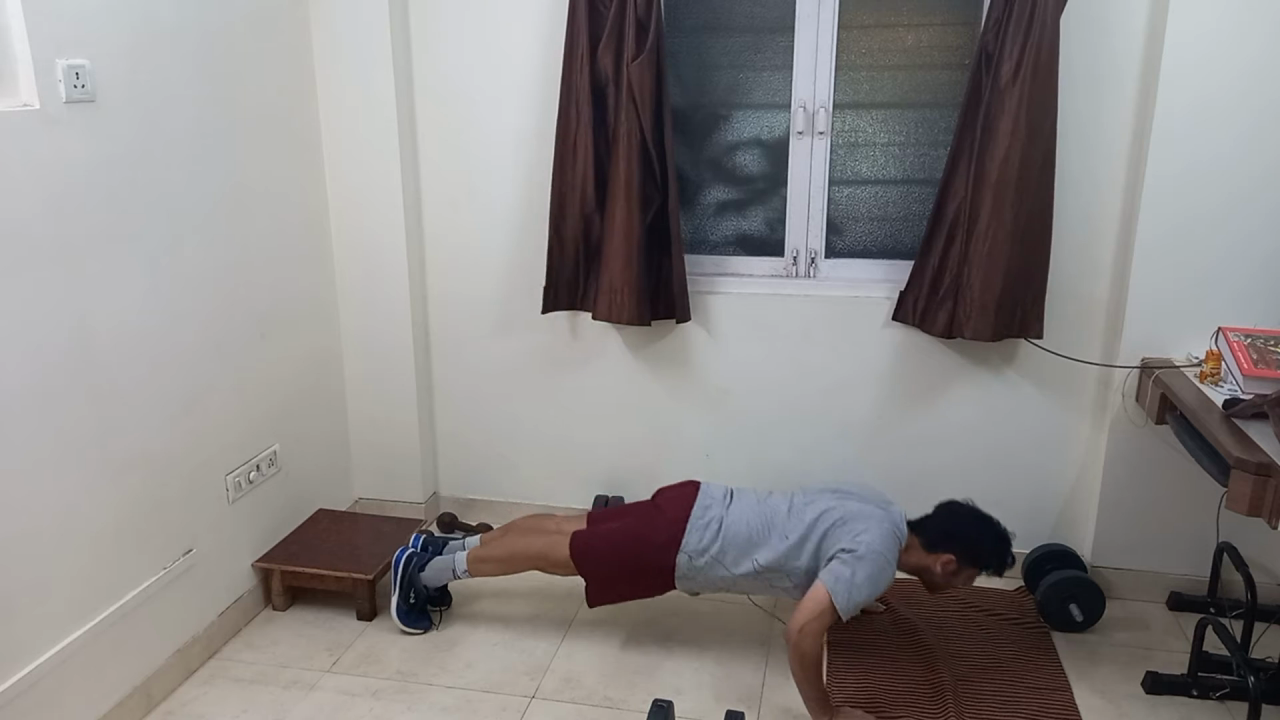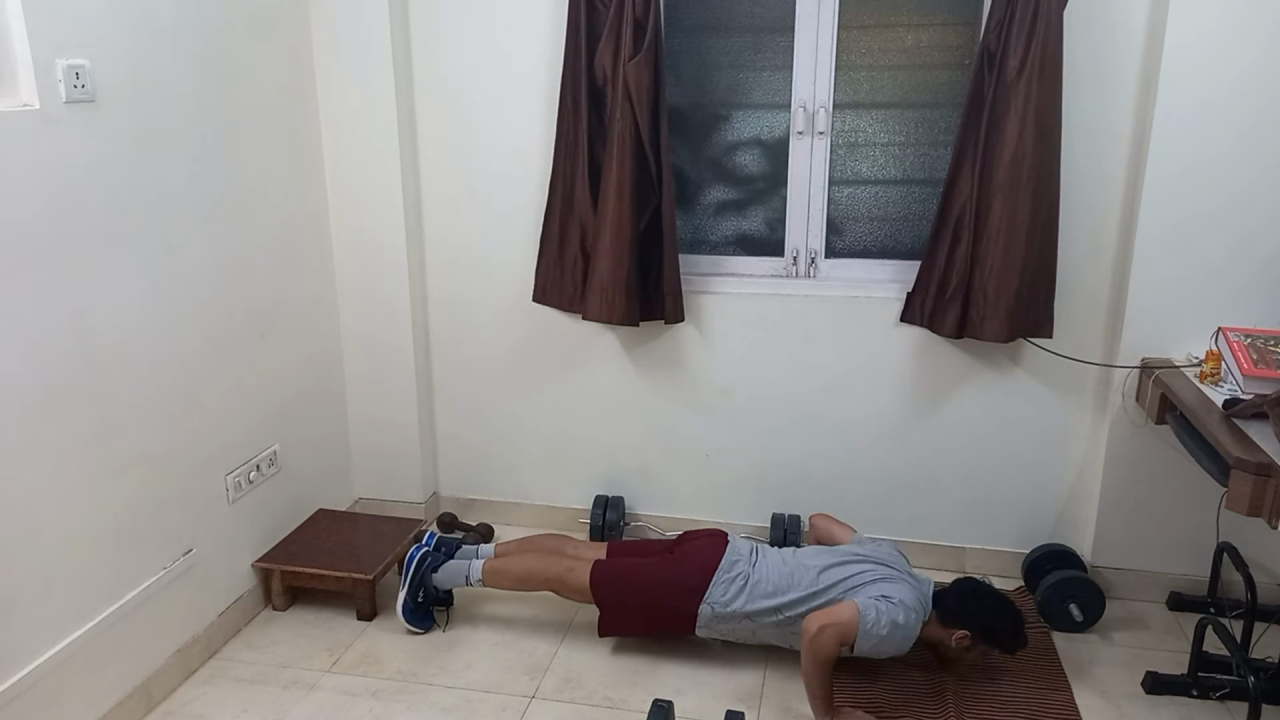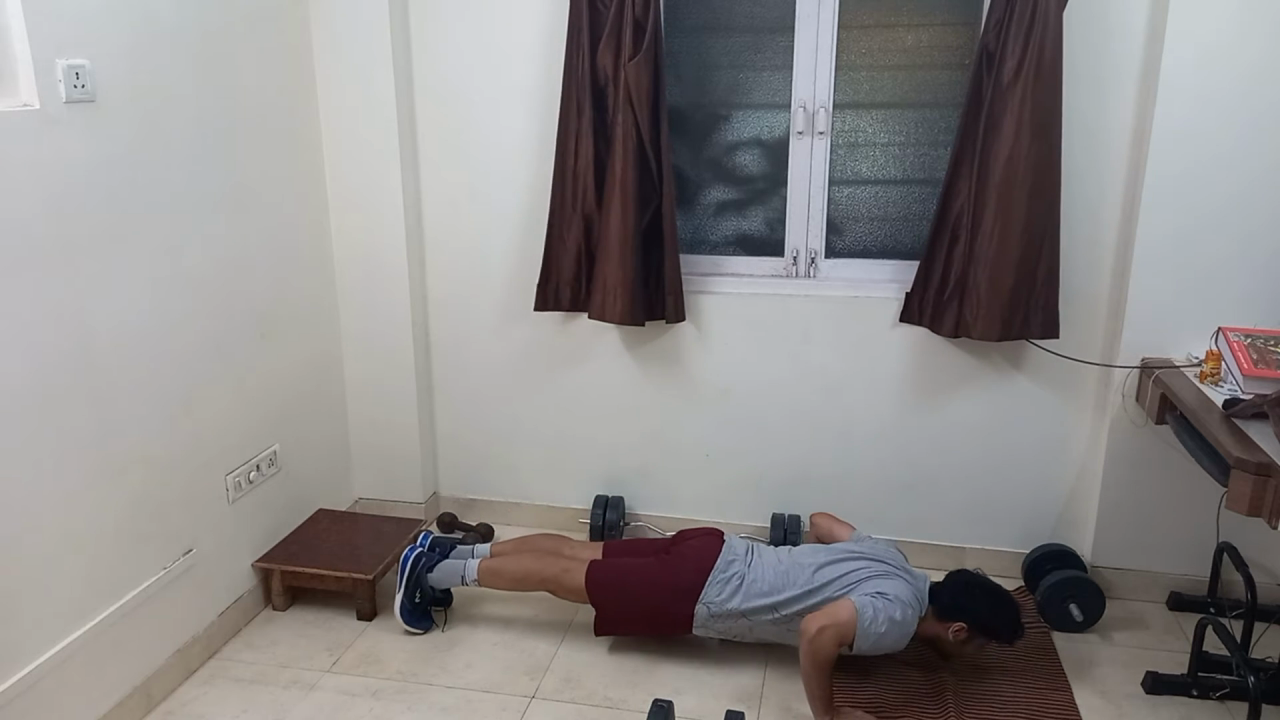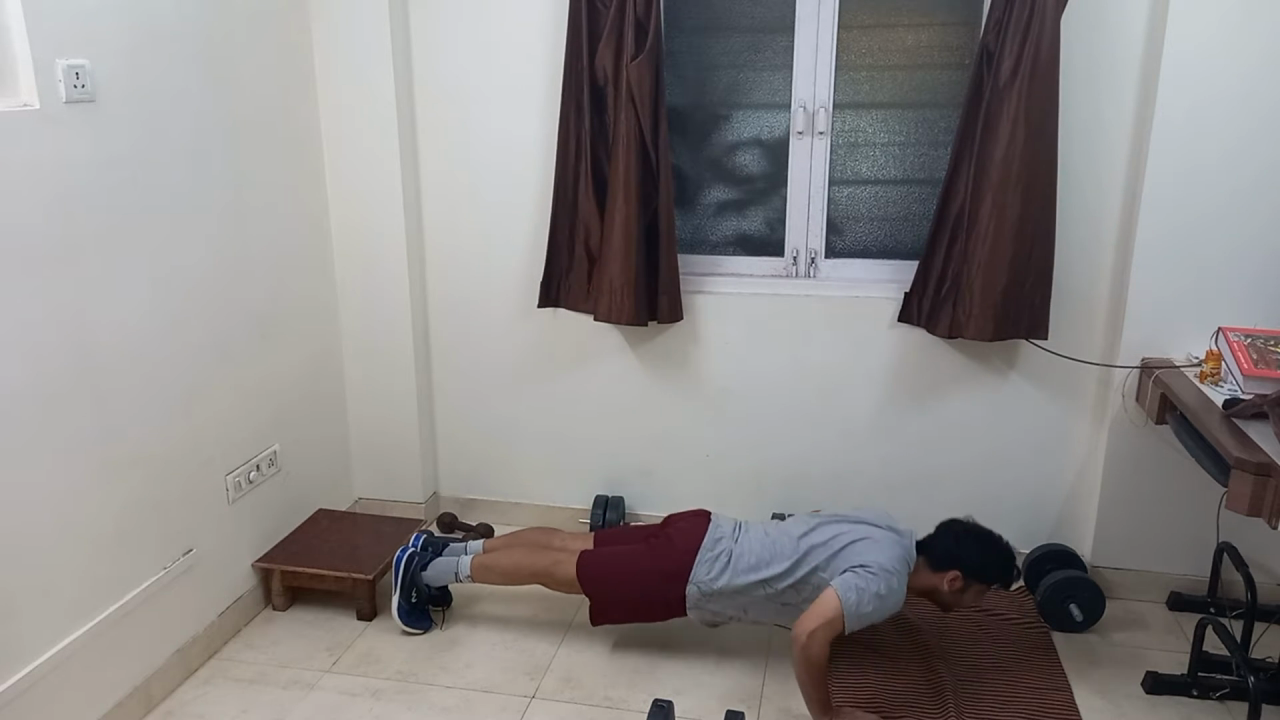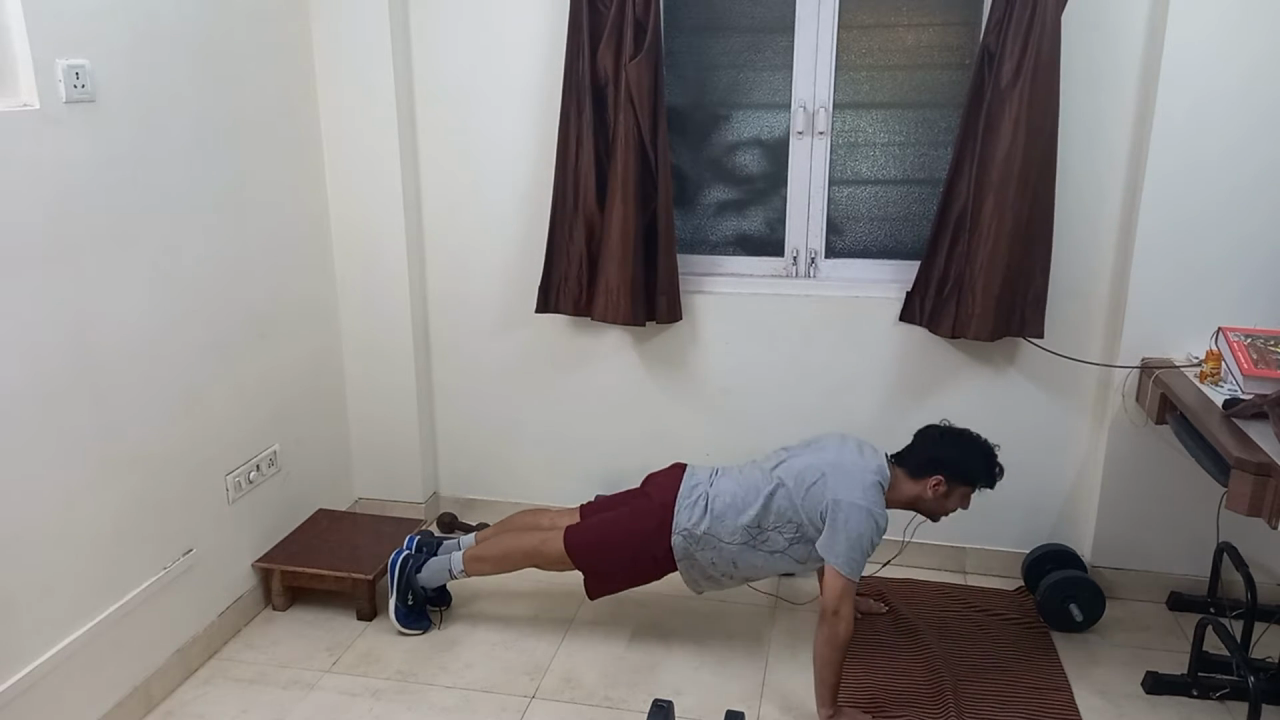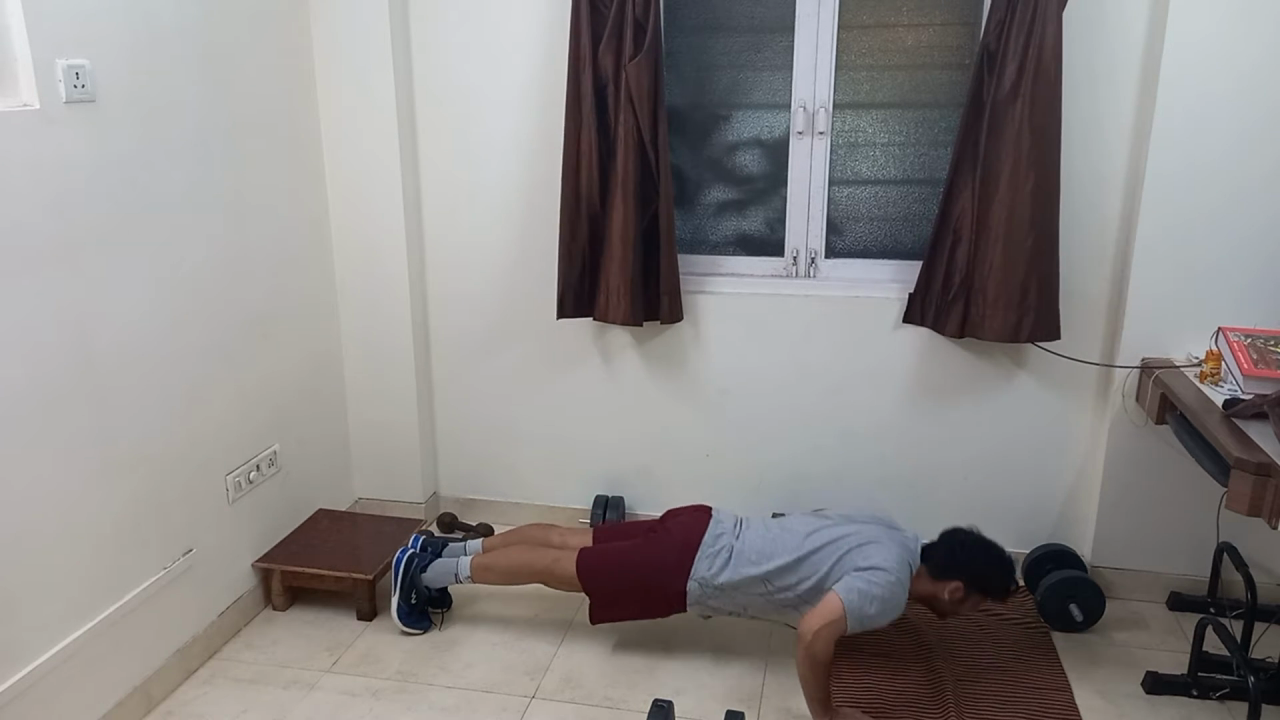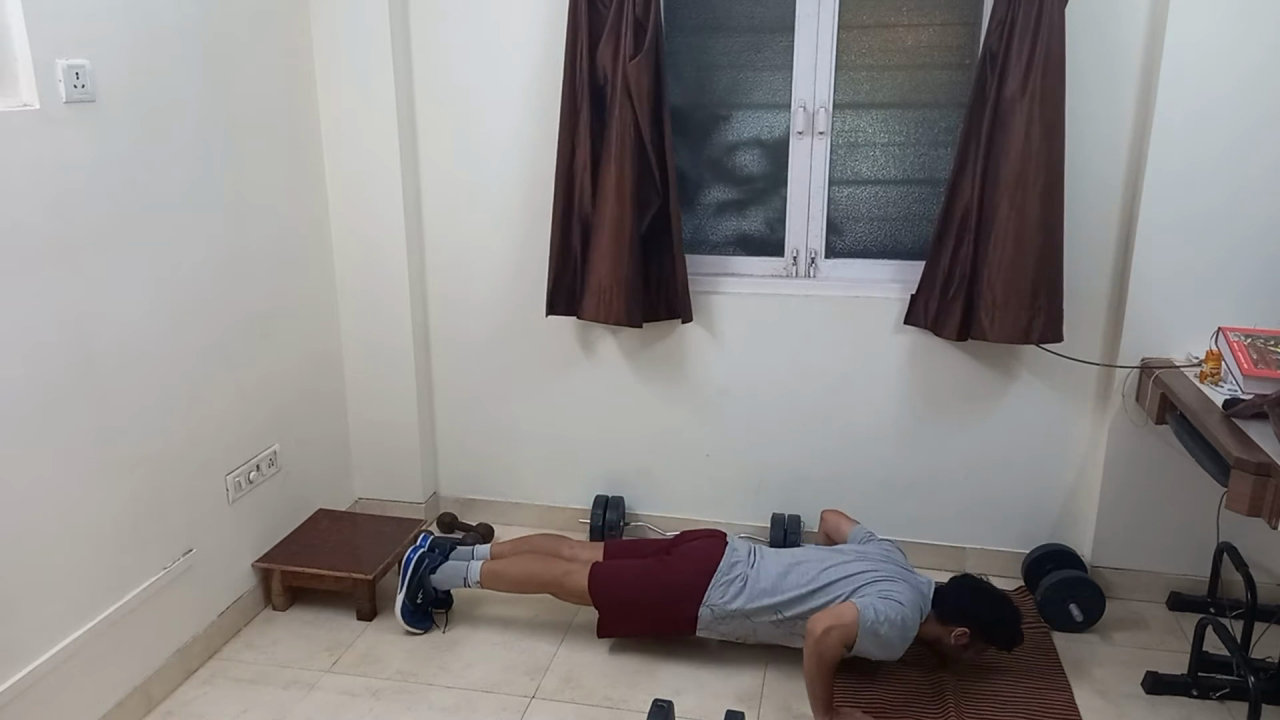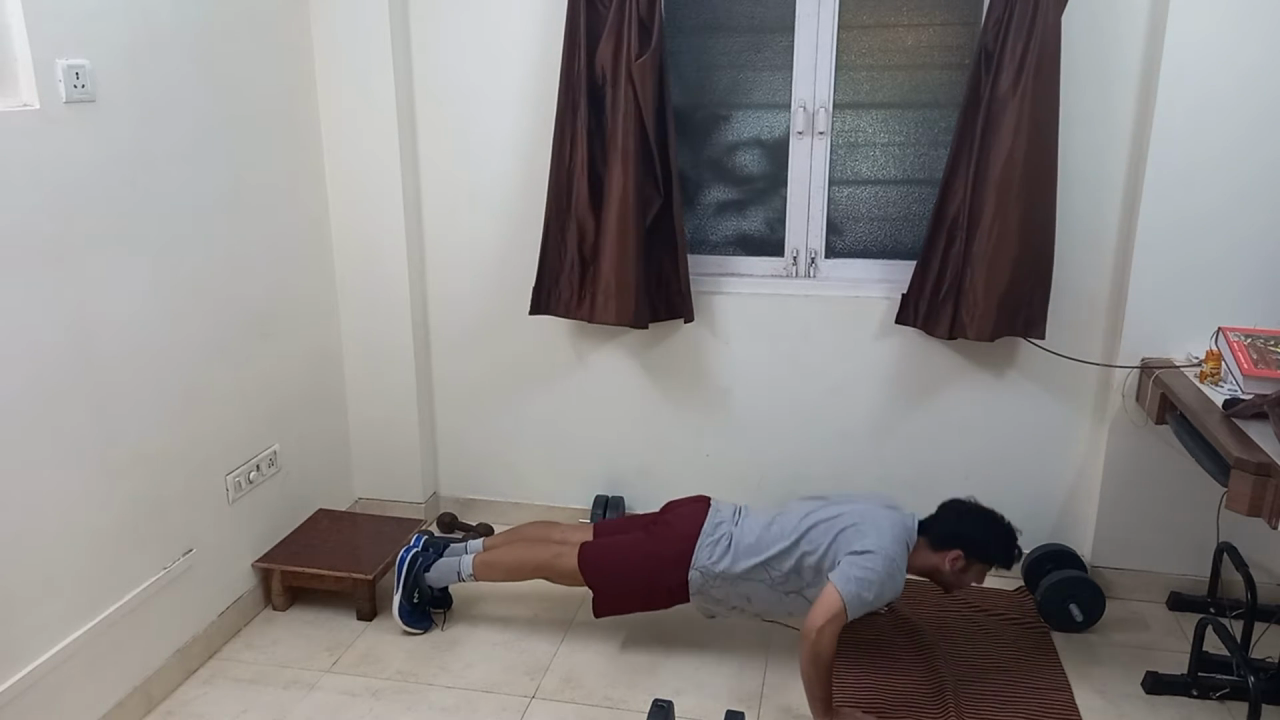
dt=0.5s
person 1, frame 1
left shoulder: (881, 511)
right shoulder: (877, 560)
right elbow: (801, 630)
left wrist: (845, 596)
left hip: (695, 508)
right hip: (685, 545)
left knee: (565, 529)
right knee: (554, 553)
left ankle: (441, 549)
right ankle: (428, 569)
person 1, frame 2
left shoulder: (893, 564)
right shoulder: (900, 620)
left elbow: (820, 522)
right elbow: (817, 631)
left hip: (719, 557)
right hip: (707, 593)
left knee: (582, 555)
right knee: (571, 578)
left ankle: (454, 552)
right ankle: (442, 570)
person 1, frame 3
left shoulder: (892, 560)
right shoulder: (896, 616)
left elbow: (821, 520)
right elbow: (817, 632)
left hip: (715, 555)
right hip: (703, 594)
left knee: (579, 555)
right knee: (566, 579)
left ankle: (452, 553)
right ankle: (435, 571)
person 1, frame 4
left shoulder: (891, 532)
right shoulder: (885, 582)
right elbow: (807, 633)
left hip: (705, 536)
right hip: (693, 577)
left knee: (569, 544)
right knee: (559, 569)
left ankle: (446, 550)
right ankle: (433, 569)
person 1, frame 5
left shoulder: (862, 456)
right shoulder: (863, 507)
right elbow: (834, 615)
left wrist: (842, 584)
left hip: (684, 492)
right hip: (678, 529)
left knee: (558, 524)
right knee: (548, 550)
left ankle: (437, 548)
right ankle: (425, 571)
person 1, frame 6
left shoulder: (890, 536)
right shoulder: (888, 586)
right elbow: (813, 634)
left hip: (704, 531)
right hip: (693, 570)
left knee: (567, 540)
right knee: (559, 569)
left ankle: (444, 550)
right ankle: (430, 569)
person 1, frame 7
left shoulder: (894, 563)
right shoulder: (897, 621)
left elbow: (831, 517)
right elbow: (823, 632)
left hip: (719, 557)
right hip: (707, 595)
left knee: (579, 556)
right knee: (569, 582)
left ankle: (453, 554)
right ankle: (436, 571)
person 1, frame 8
left shoulder: (890, 518)
right shoulder: (886, 563)
right elbow: (816, 630)
left wrist: (847, 596)
left hip: (706, 523)
right hip: (694, 562)
left knee: (569, 538)
right knee: (560, 563)
left ankle: (445, 551)
right ankle: (435, 569)
